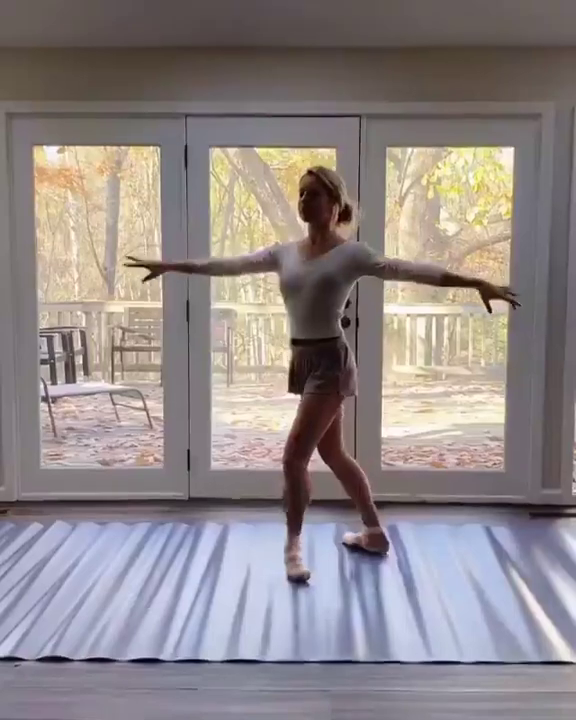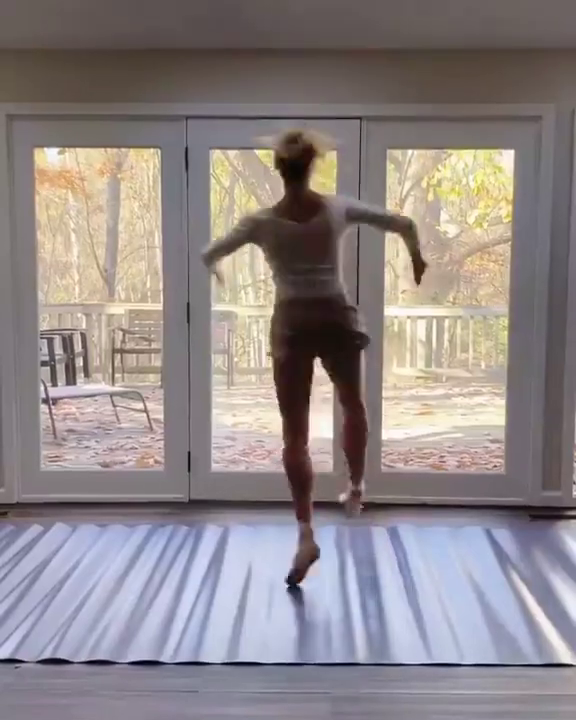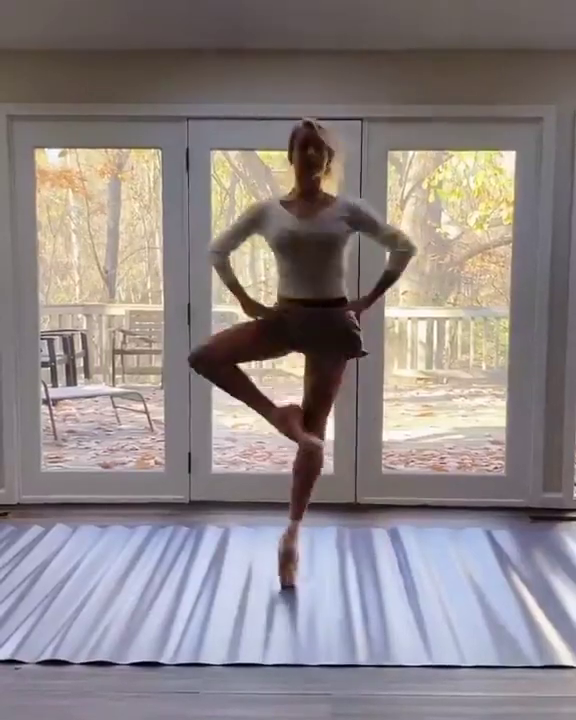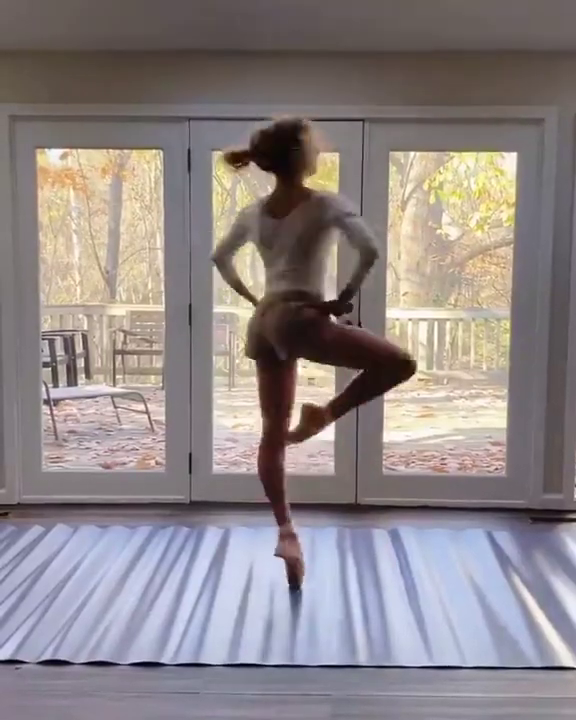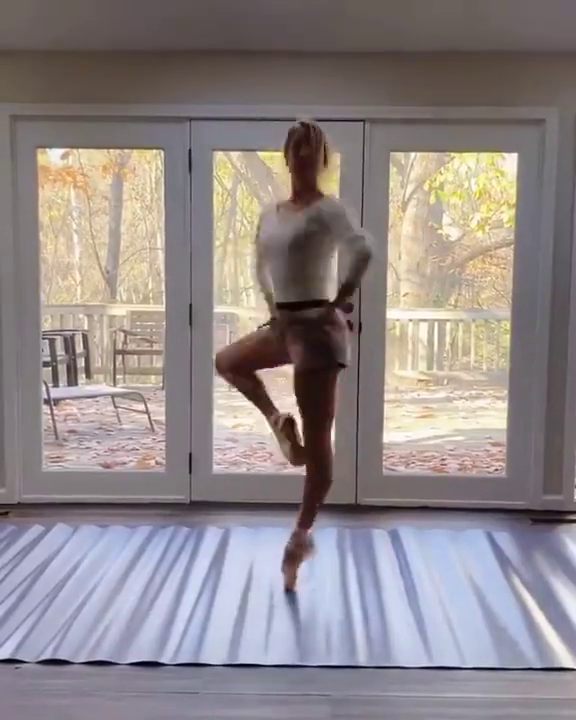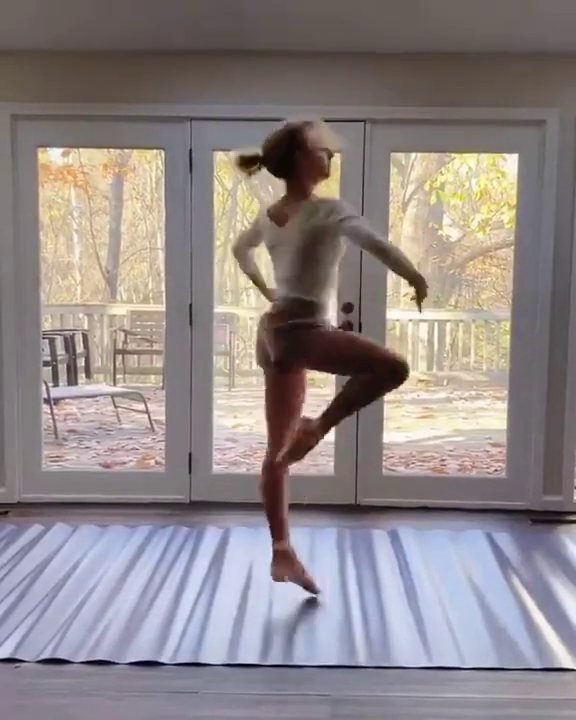
dt=0.3s
person 1, frame 1
left shoulder: (354, 253)
right shoulder: (283, 252)
left elbow: (417, 268)
right elbow: (229, 263)
left wrist: (477, 282)
right wrist: (170, 265)
left hip: (328, 364)
right hip: (304, 360)
left knee: (294, 457)
right knee: (332, 454)
left ankle: (292, 547)
right ankle: (374, 531)
person 1, frame 2
left shoulder: (260, 221)
right shoulder: (338, 207)
left elbow: (209, 256)
right elbow: (405, 224)
left wrist: (216, 269)
right wrist: (416, 258)
left hip: (289, 327)
right hip: (338, 320)
left knee: (295, 437)
right knee: (354, 410)
left ankle: (305, 535)
right ankle: (355, 487)
person 1, frame 3
left shoulder: (346, 209)
right shoulder: (267, 210)
left elbow: (403, 247)
right elbow: (217, 251)
left wrist: (370, 298)
right wrist: (246, 301)
left hip: (331, 323)
right hip: (285, 317)
left knee: (312, 431)
right knee: (206, 356)
left ankle: (291, 532)
right ankle: (281, 415)
person 1, frame 4
left shoulder: (254, 213)
right shoulder: (326, 204)
left elbow: (220, 258)
right elbow: (370, 249)
right wrist: (344, 298)
left hip: (268, 321)
right hip: (304, 318)
left knee: (272, 438)
right knee: (399, 364)
left ankle: (286, 532)
right ankle: (324, 414)
person 1, frame 5
left shoulder: (330, 207)
right shoulder: (275, 211)
left elbow: (365, 249)
left wrist: (336, 305)
right wrist: (275, 303)
left hip: (314, 327)
right hip: (285, 323)
left knee: (319, 448)
left ankle: (301, 536)
right ankle: (282, 422)
person 1, frame 6
left shoulder: (269, 215)
right shoulder: (328, 209)
left elbow: (239, 247)
right elbow: (377, 244)
right wrist: (416, 279)
left hip: (279, 330)
right hip: (301, 330)
left knee: (276, 453)
left ankle: (282, 552)
right ankle: (316, 429)
